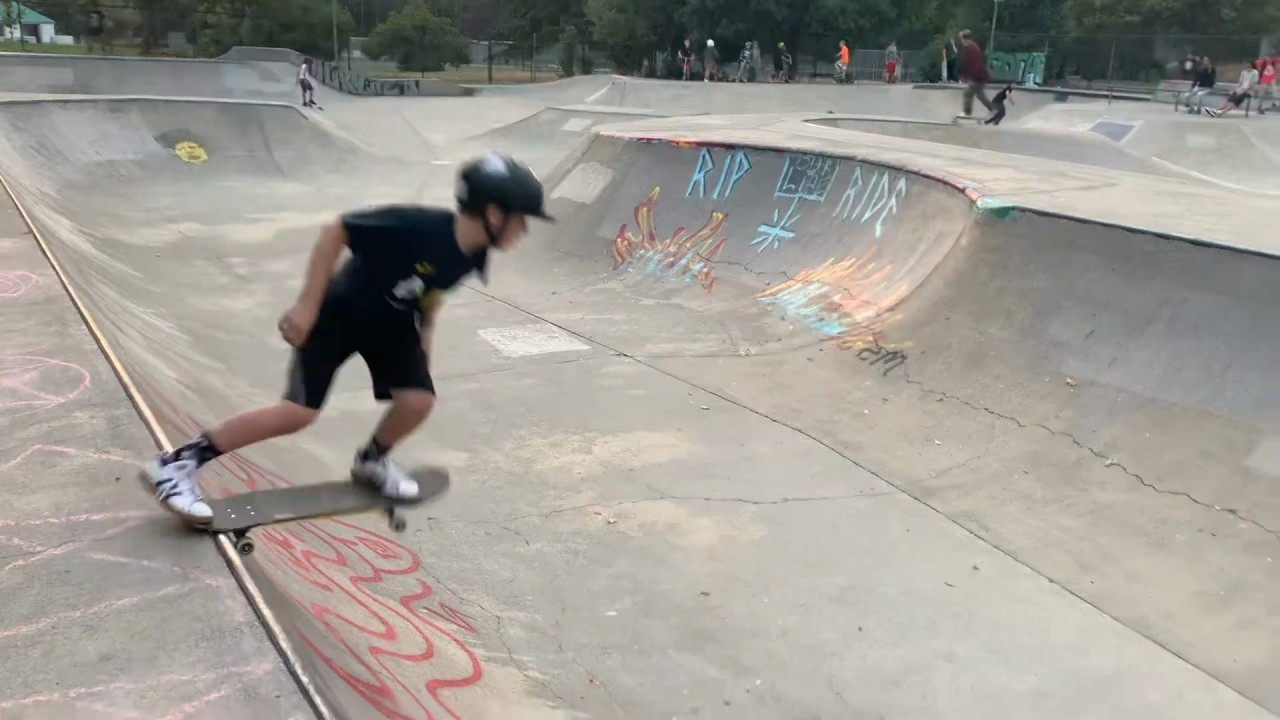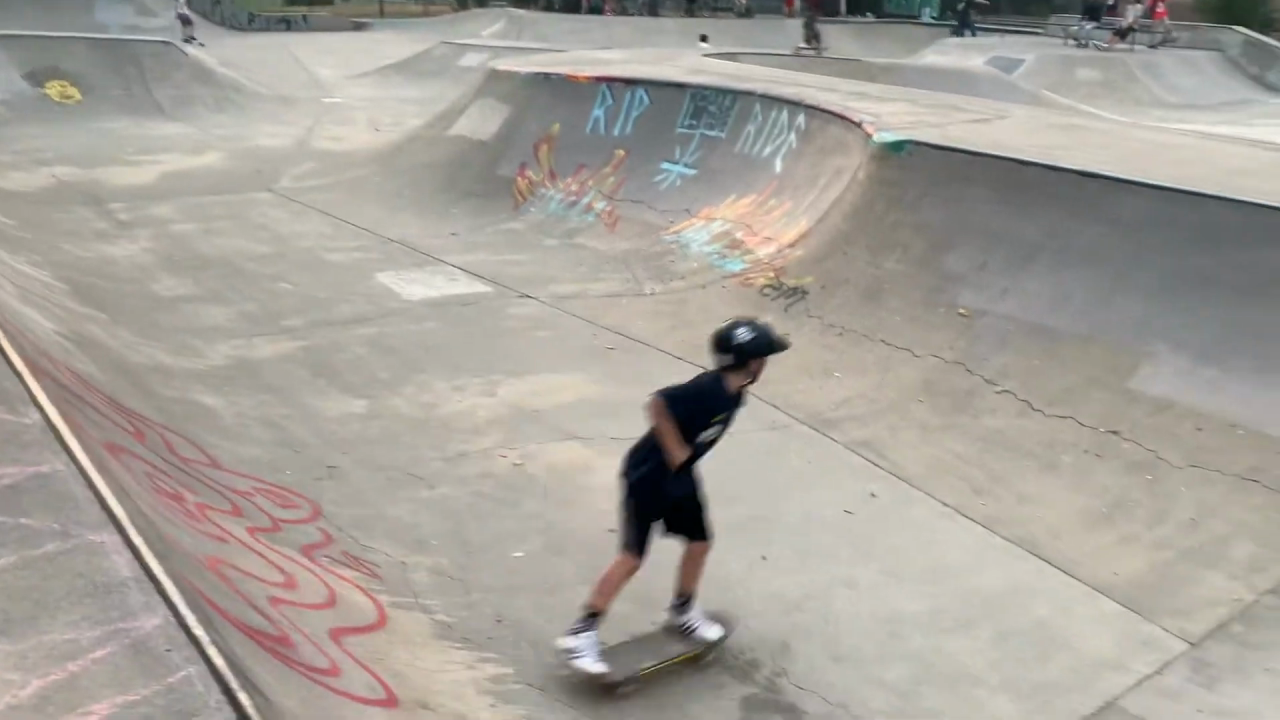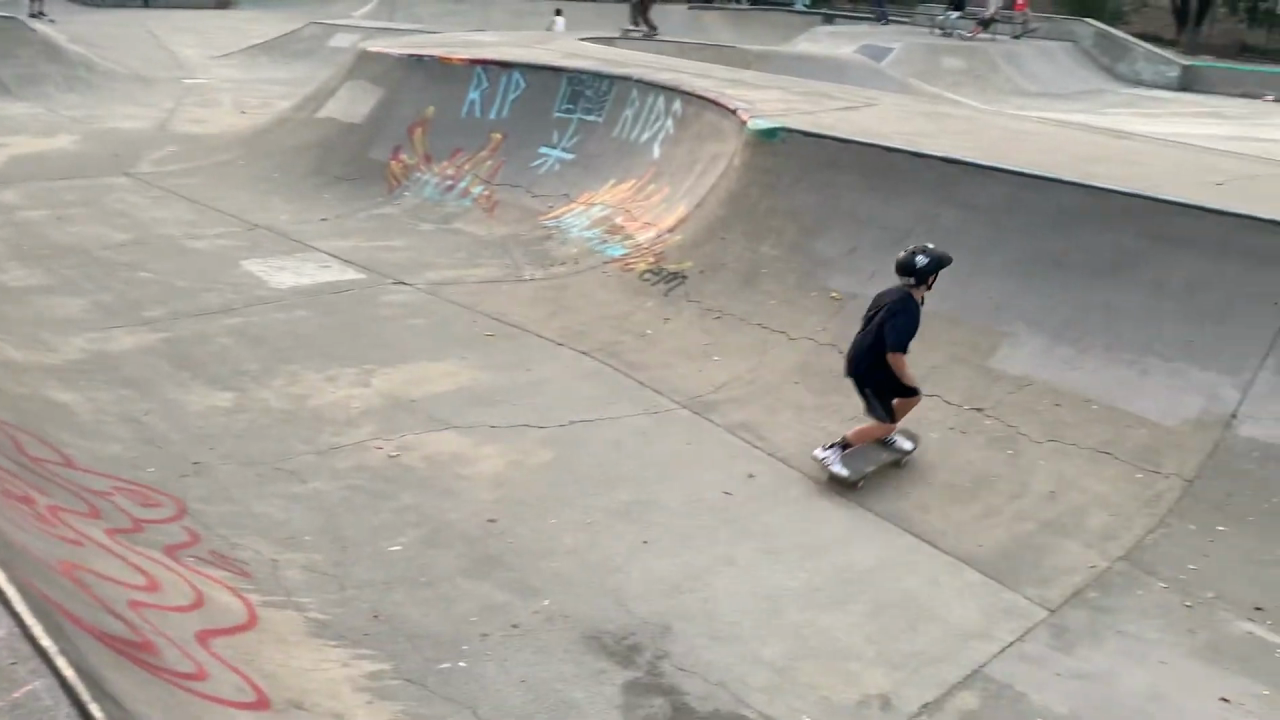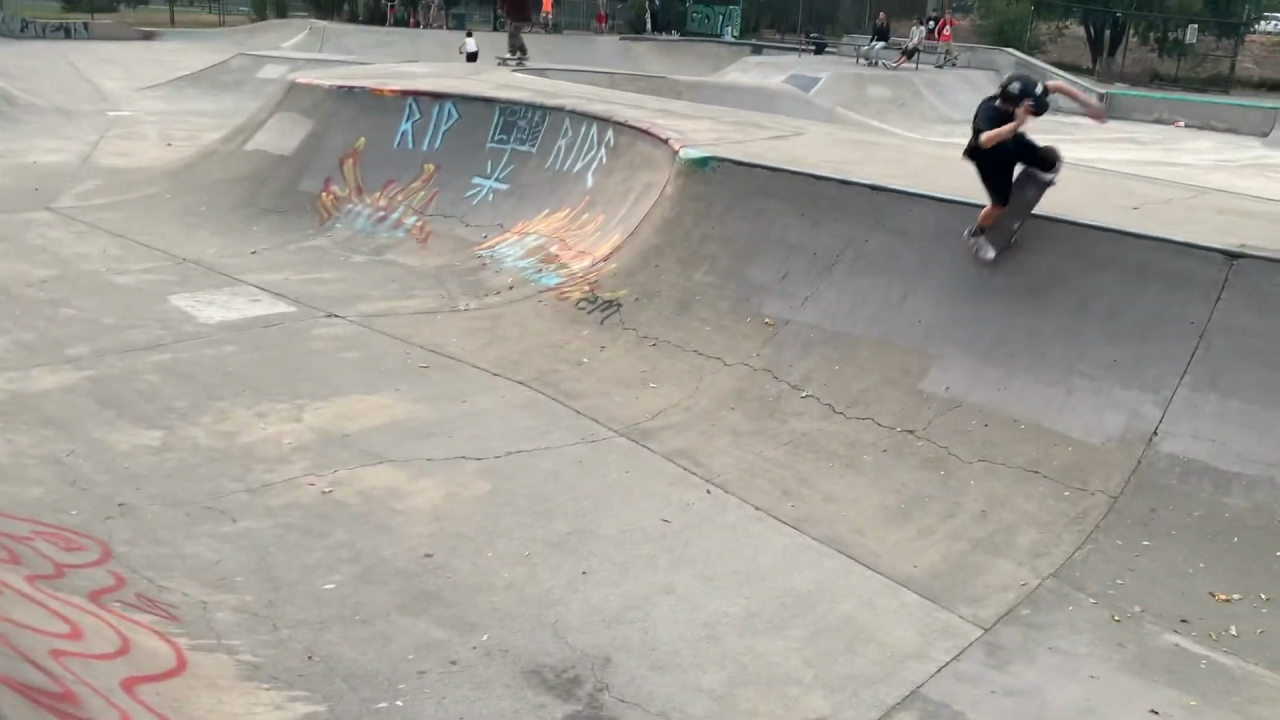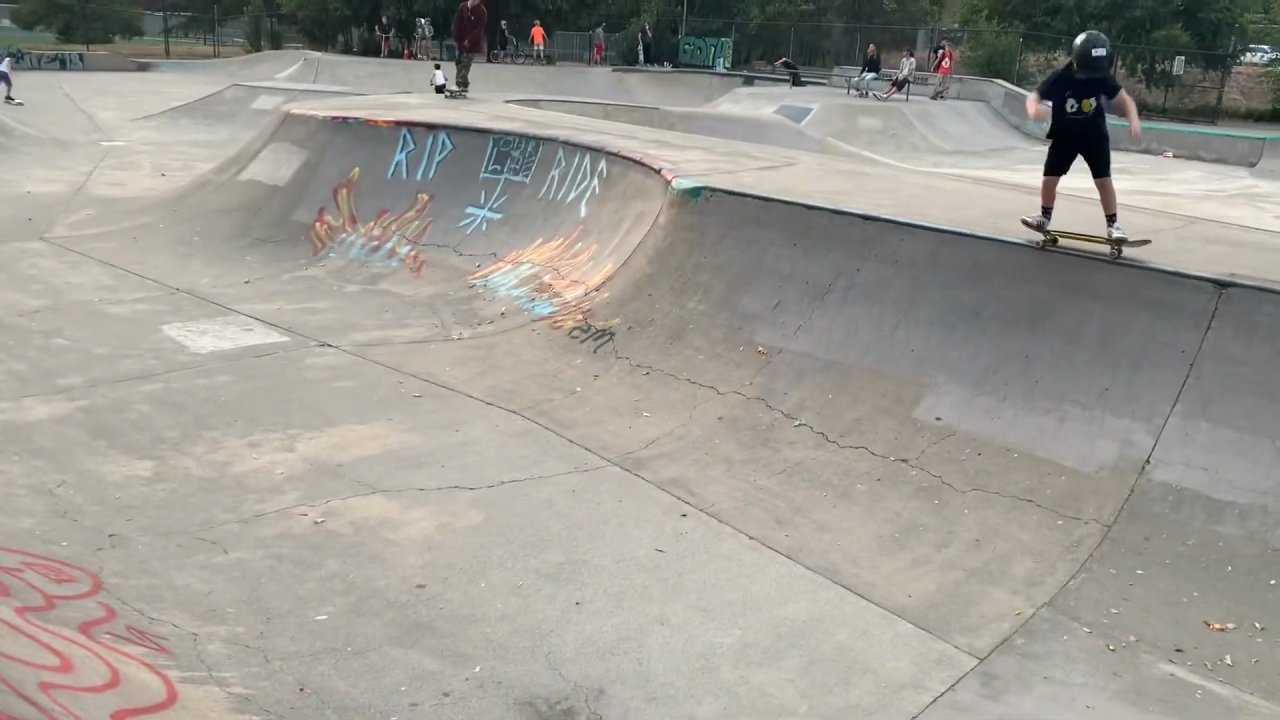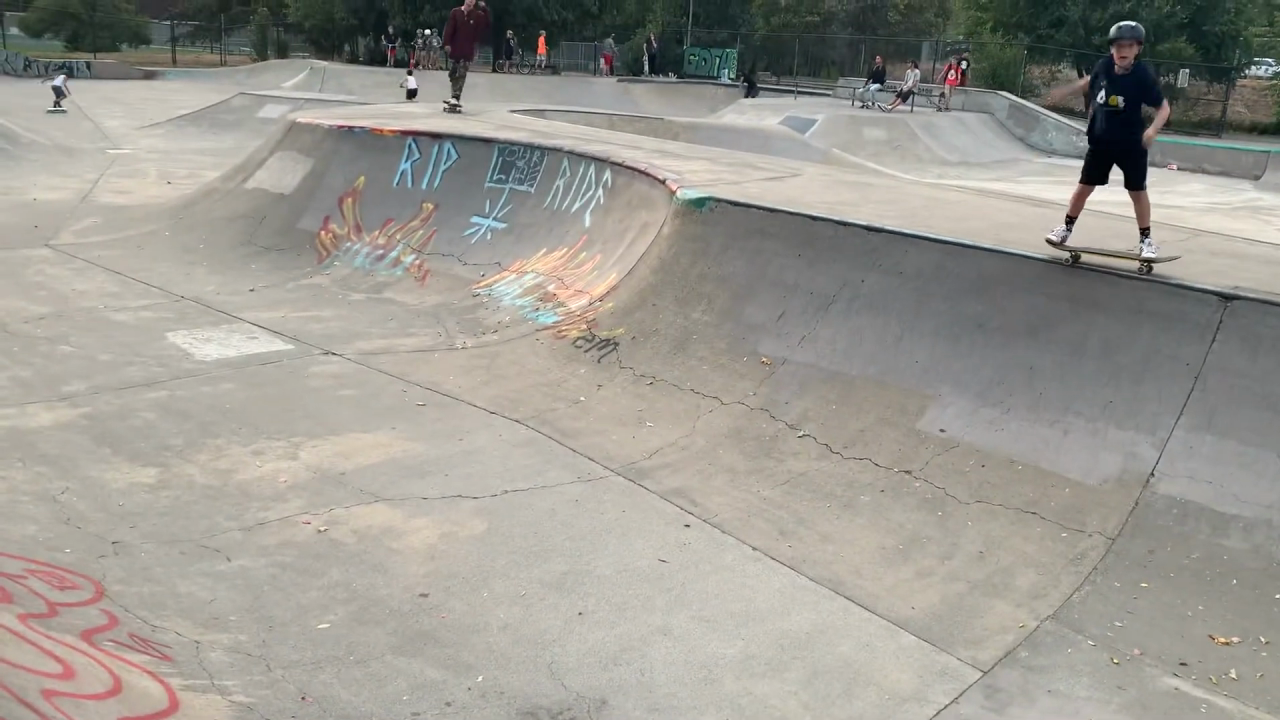
dt=0.5s
person 1, frame 1
left shoulder: (472, 255)
right shoulder: (417, 227)
right elbow: (337, 234)
left wrist: (425, 333)
right wrist: (306, 305)
left hip: (390, 324)
right hip: (340, 314)
left knee: (418, 402)
right knee: (298, 413)
left ankle: (373, 460)
right ankle: (182, 463)
person 1, frame 2
left shoulder: (733, 393)
right shoulder: (708, 390)
right elbow: (657, 403)
right wrist: (675, 451)
left hip: (681, 473)
right hip: (648, 472)
left knee: (700, 543)
right knee: (631, 558)
left ankle: (682, 611)
right ankle: (581, 632)
person 1, frame 3
left shoulder: (892, 294)
right shoulder: (907, 314)
left elbow: (875, 310)
right elbow: (895, 355)
right wrist: (909, 382)
left hip: (870, 357)
right hip: (868, 371)
left knee: (912, 397)
right knee: (886, 424)
left ankle: (887, 434)
right ankle: (831, 451)
person 1, frame 4
left shoulder: (1018, 96)
right shoulder: (988, 114)
left elbow: (1055, 85)
right elbow: (986, 141)
left wrist: (1087, 101)
right wrist: (1017, 124)
left hip: (1014, 144)
right hip: (992, 158)
left knee: (1051, 162)
right knee: (999, 204)
right ankle: (976, 234)
person 1, frame 5
left shoulder: (1102, 76)
right shoulder: (1059, 78)
left elbow: (1123, 99)
right elbow: (1034, 98)
left wrist: (1134, 121)
right wrist: (1034, 111)
left hip: (1094, 134)
right hip: (1064, 134)
left knee: (1103, 180)
right knee: (1049, 178)
left ankle: (1113, 225)
right ankle: (1045, 217)
person 1, frame 6
left shoulder: (1143, 76)
right shoulder: (1103, 68)
left elbow: (1163, 107)
left wrist: (1153, 129)
right wrist: (1066, 90)
left hip: (1132, 143)
right hip: (1100, 140)
left knee: (1137, 192)
right knee: (1084, 187)
left ankle: (1145, 240)
right ankle: (1066, 229)
